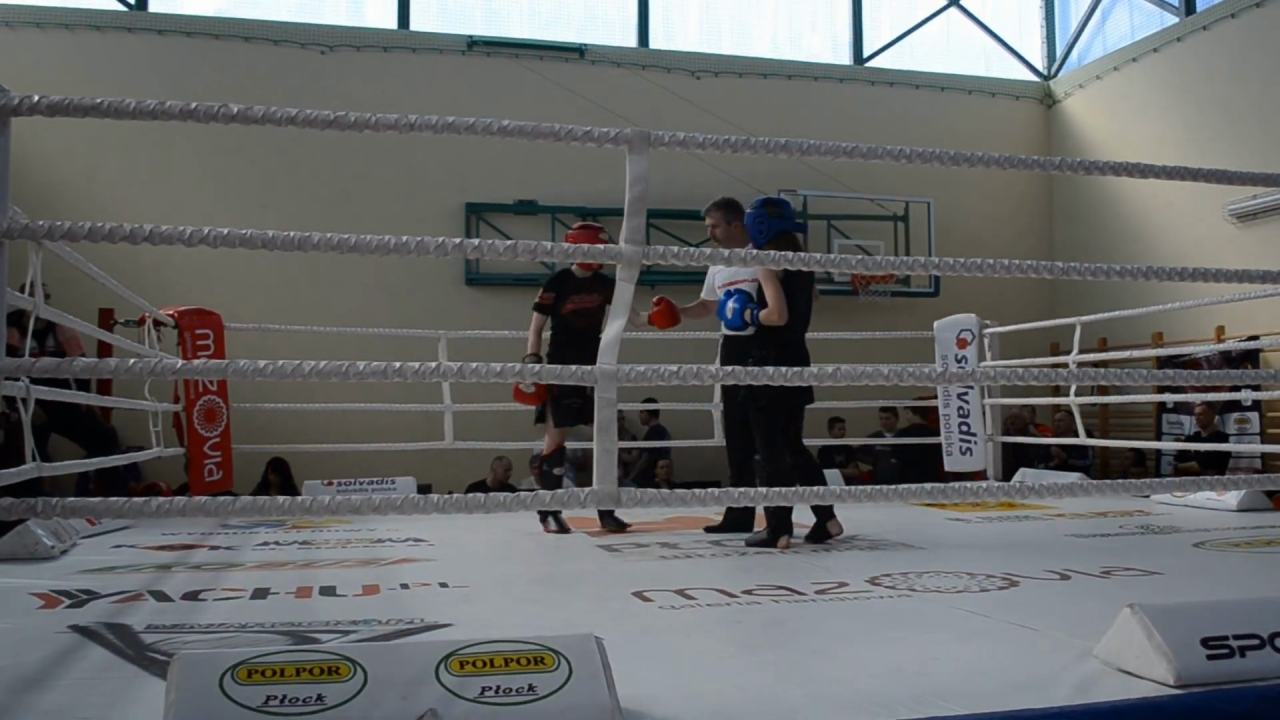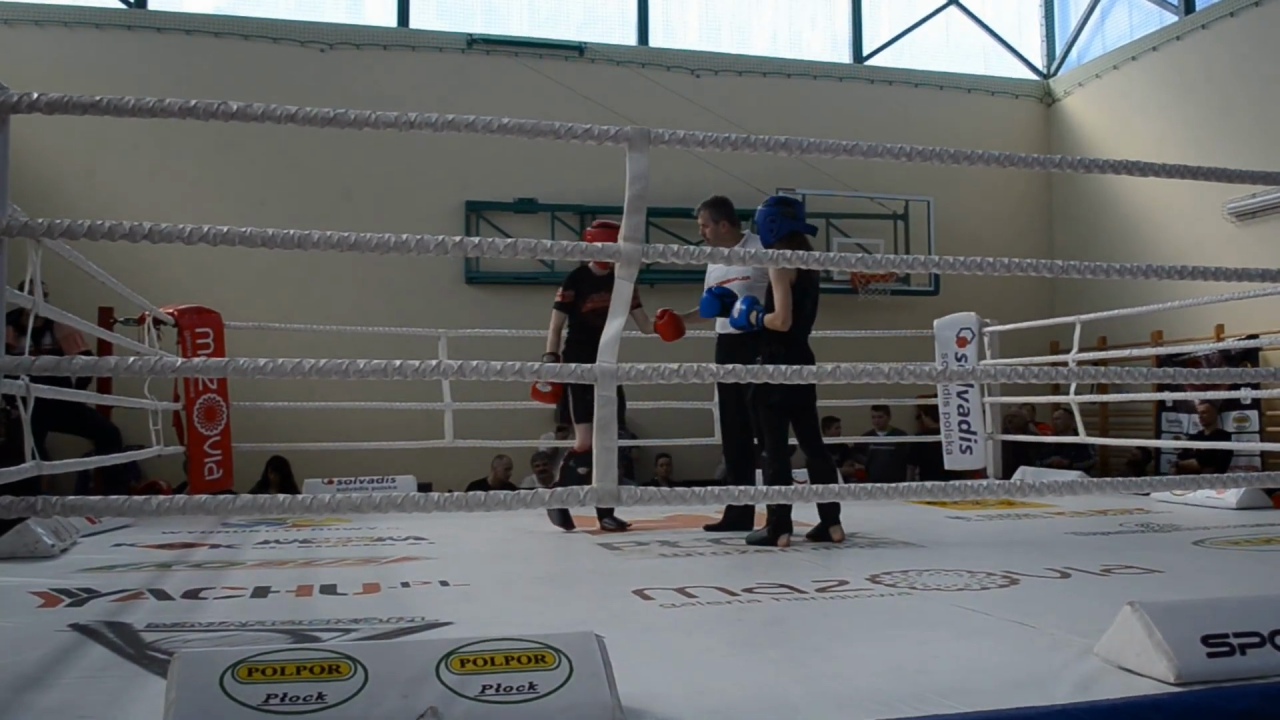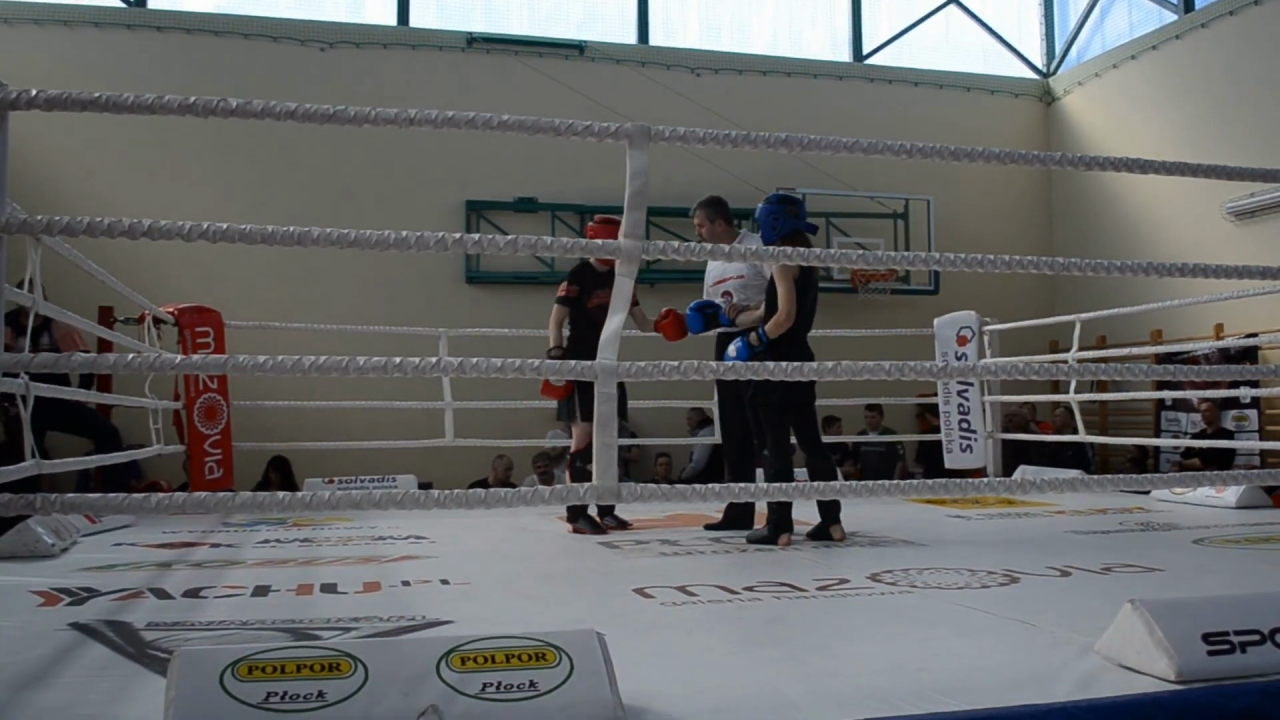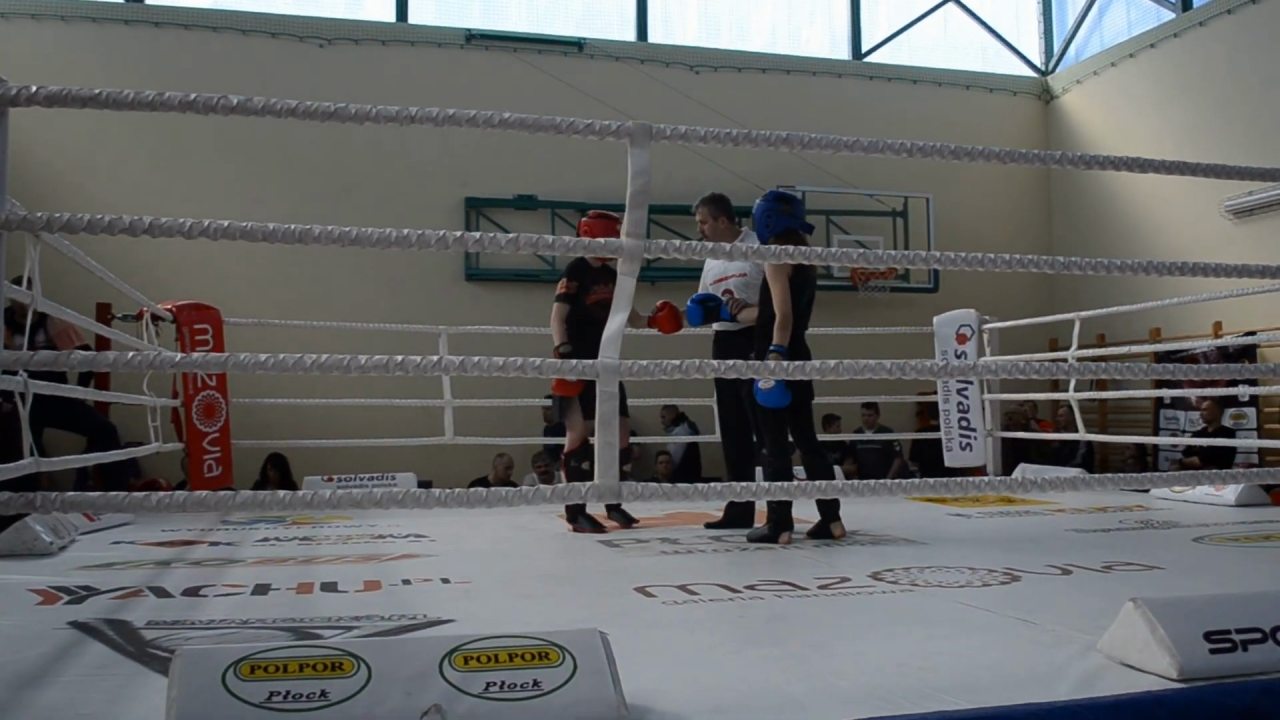
dt=0.4s
person 1, frame 1
left shoulder: (767, 262)
right shoulder: (802, 264)
left elbow: (778, 315)
left wrist: (748, 314)
right wrist: (752, 310)
left hip: (770, 362)
right hip: (796, 360)
left knee: (770, 450)
right knee: (793, 445)
left ankle: (778, 529)
right ankle: (826, 519)
person 1, frame 2
left shoulder: (781, 263)
right shoulder: (805, 264)
left elbow: (781, 320)
left wrist: (753, 317)
right wrist: (750, 312)
left hip: (779, 363)
right hip: (800, 361)
left knee: (776, 449)
right knee: (812, 443)
left ankle: (778, 528)
right ankle: (831, 522)
person 1, frame 3
left shoulder: (784, 260)
right shoulder: (805, 263)
left elbow: (784, 318)
left wrist: (753, 341)
right wrist: (732, 319)
left hip: (779, 362)
right hip: (800, 360)
left knee: (776, 447)
right knee: (811, 442)
left ankle: (779, 526)
right ankle: (831, 521)
person 1, frame 4
left shoulder: (776, 257)
right shoulder: (803, 261)
left elbow: (782, 315)
left wrist: (773, 358)
right wrist: (732, 313)
left hip: (778, 359)
right hip: (797, 358)
left knee: (775, 447)
right knee: (807, 441)
left ankle: (779, 525)
right ankle: (831, 519)
person 2, frame 1
right shoulder: (718, 265)
right elbow: (706, 306)
right wrist: (677, 311)
right hip: (732, 348)
right knee: (736, 432)
right ankle: (740, 511)
person 2, frame 2
left shoulder: (760, 250)
right shoulder: (715, 263)
right wrist: (684, 318)
left hip: (758, 345)
right hip: (726, 347)
right knee: (733, 432)
right ankle: (740, 510)
person 2, frame 3
left shoulder: (758, 248)
right shoulder: (714, 262)
left wrist: (749, 311)
right wrist: (689, 319)
right hip: (726, 346)
right knee: (733, 432)
right ankle: (740, 509)
person 2, frame 4
left shoulder: (759, 247)
right shoulder: (711, 260)
right elbow: (701, 308)
left wrist: (751, 307)
right wrist: (677, 316)
left hip: (754, 341)
right hip: (723, 344)
left knee: (764, 427)
right knee: (732, 430)
right ankle: (740, 508)
person 3, frame 1
left shoulder: (605, 284)
right shoulder: (557, 282)
left elbow: (632, 318)
right elbow: (536, 328)
right wrist: (531, 363)
left hip: (595, 367)
right hip: (562, 368)
right knee: (555, 439)
left ankle: (606, 511)
right ankle: (548, 511)
person 3, frame 2
right shoulder: (575, 280)
left elbow: (644, 324)
right elbow: (556, 326)
left wrist: (664, 325)
right wrist: (550, 361)
right hip: (577, 364)
right knee: (585, 438)
left ankle: (605, 511)
person 3, frame 3
left shoulder: (620, 280)
right shoulder: (578, 275)
left elbow: (641, 322)
right elbow: (556, 320)
left wrist: (662, 325)
right wrist: (557, 355)
right hip: (580, 363)
right knee: (584, 435)
left ankle: (606, 510)
right ankle: (576, 513)
person 3, frame 4
left shoulder: (612, 275)
right shoulder: (575, 271)
left elbow: (632, 319)
right elbow: (557, 318)
left wrist: (655, 320)
right wrist: (563, 354)
right hip: (579, 362)
left knee: (620, 432)
right knee: (578, 434)
left ankle: (613, 503)
right ankle: (576, 512)
person 4, frame 1
left shoulder: (61, 328)
right shoulder: (10, 331)
left wrist: (84, 396)
left hip: (62, 402)
left knee: (105, 437)
left ankle: (117, 498)
person 4, frame 2
left shoulder: (60, 326)
right shoulder: (8, 329)
left wrist: (76, 392)
left hip: (60, 401)
left knee: (108, 433)
left ankle: (118, 496)
person 4, frame 3
left shoulder: (58, 325)
right shoulder: (7, 328)
left wrist: (81, 393)
left hip: (59, 401)
left knee: (107, 433)
left ankle: (118, 495)
person 4, frame 4
left shoulder: (54, 321)
right shoulder: (5, 325)
left elbow: (84, 354)
left wrist: (80, 389)
left hip: (56, 398)
left knee: (104, 430)
left ankle: (117, 493)
